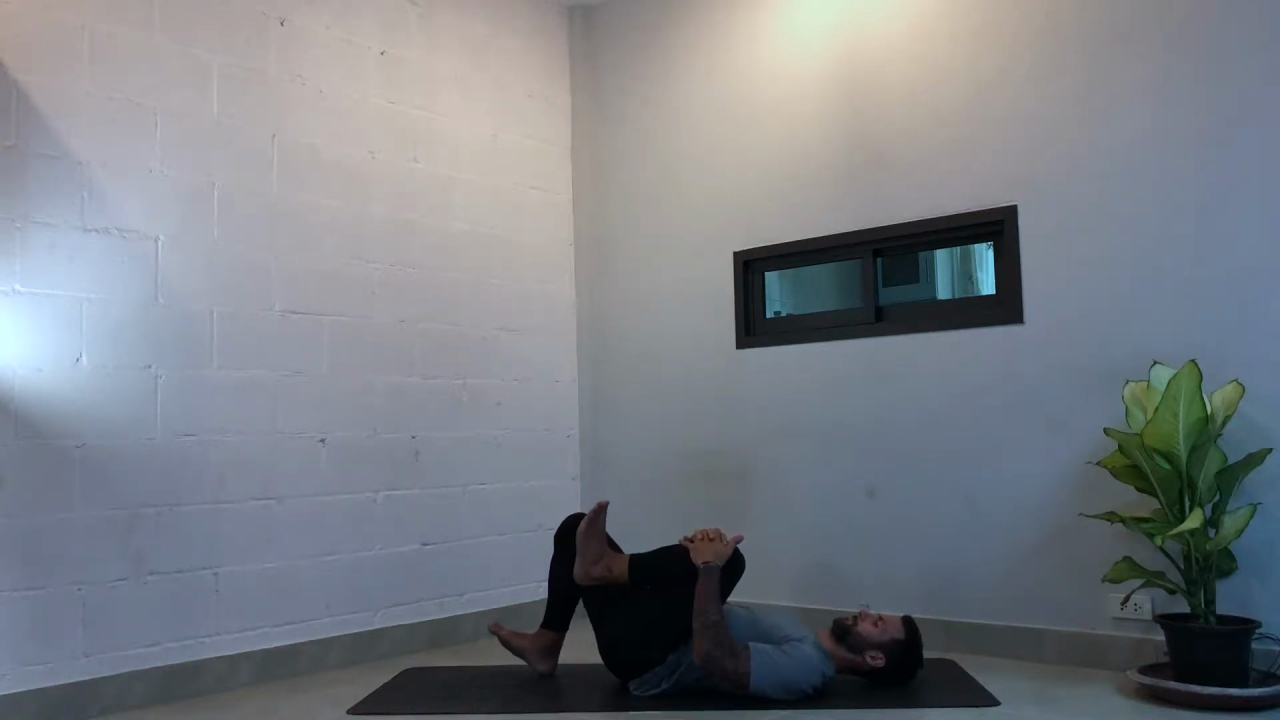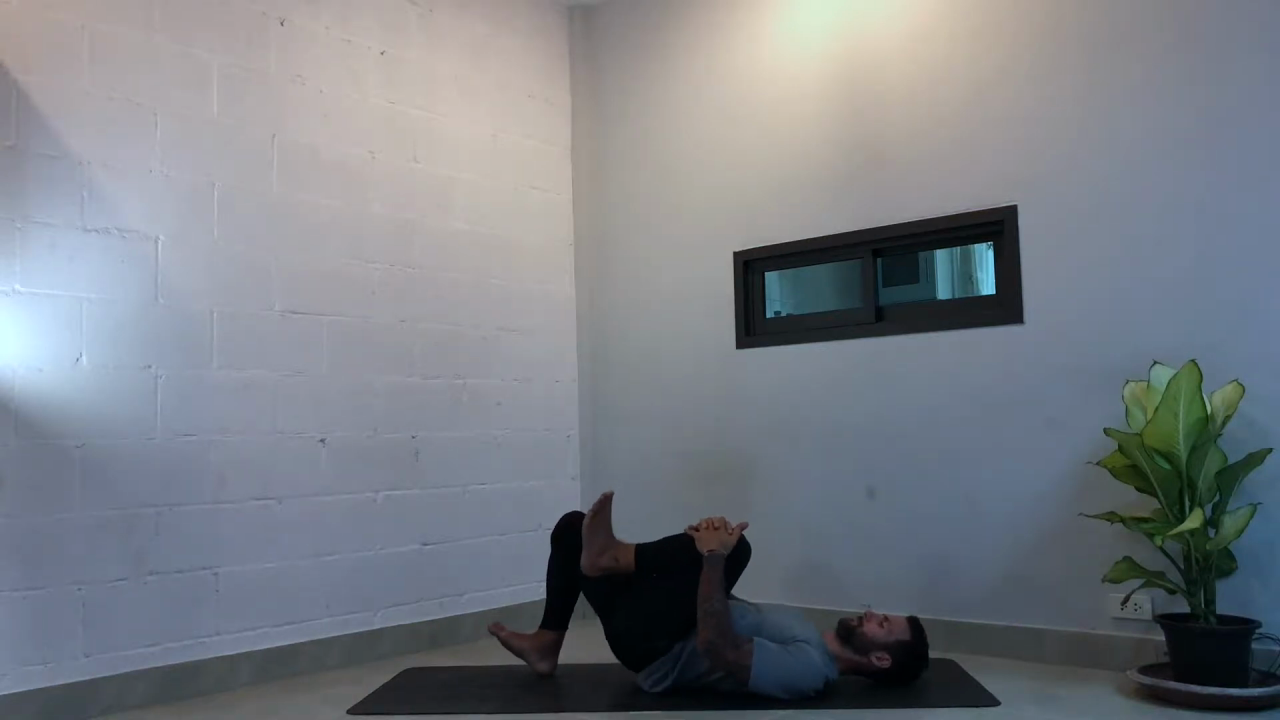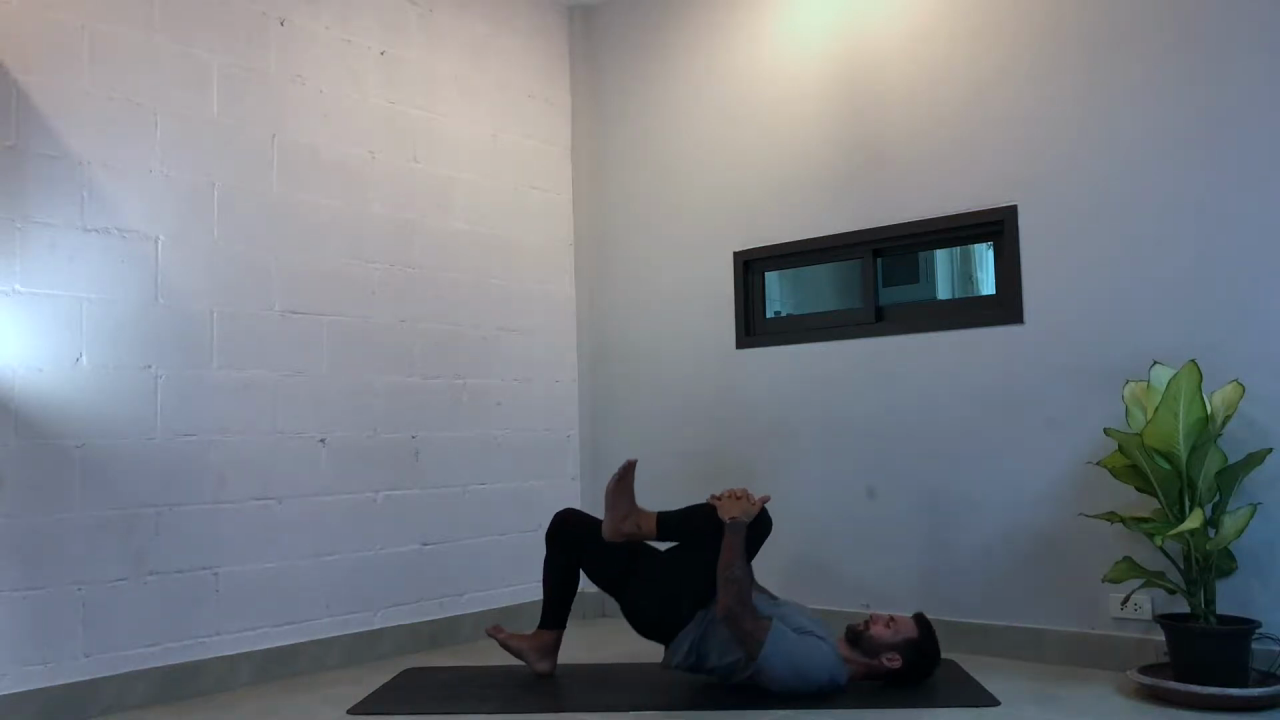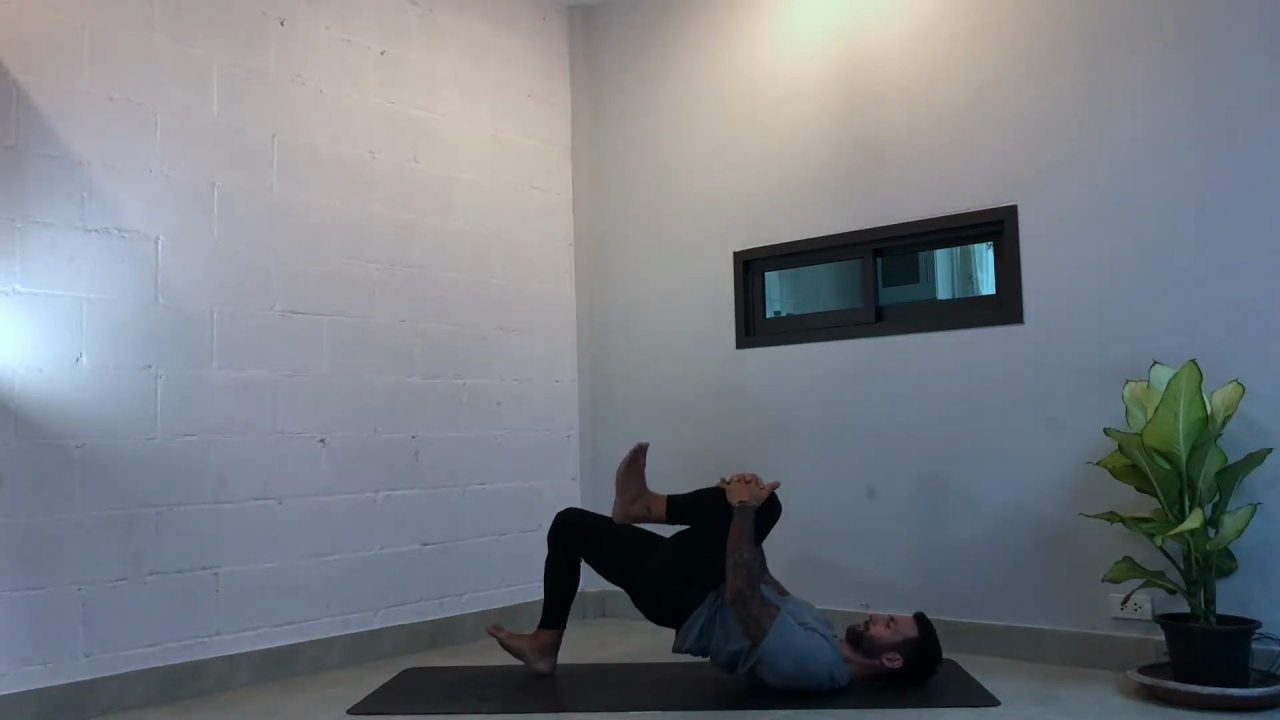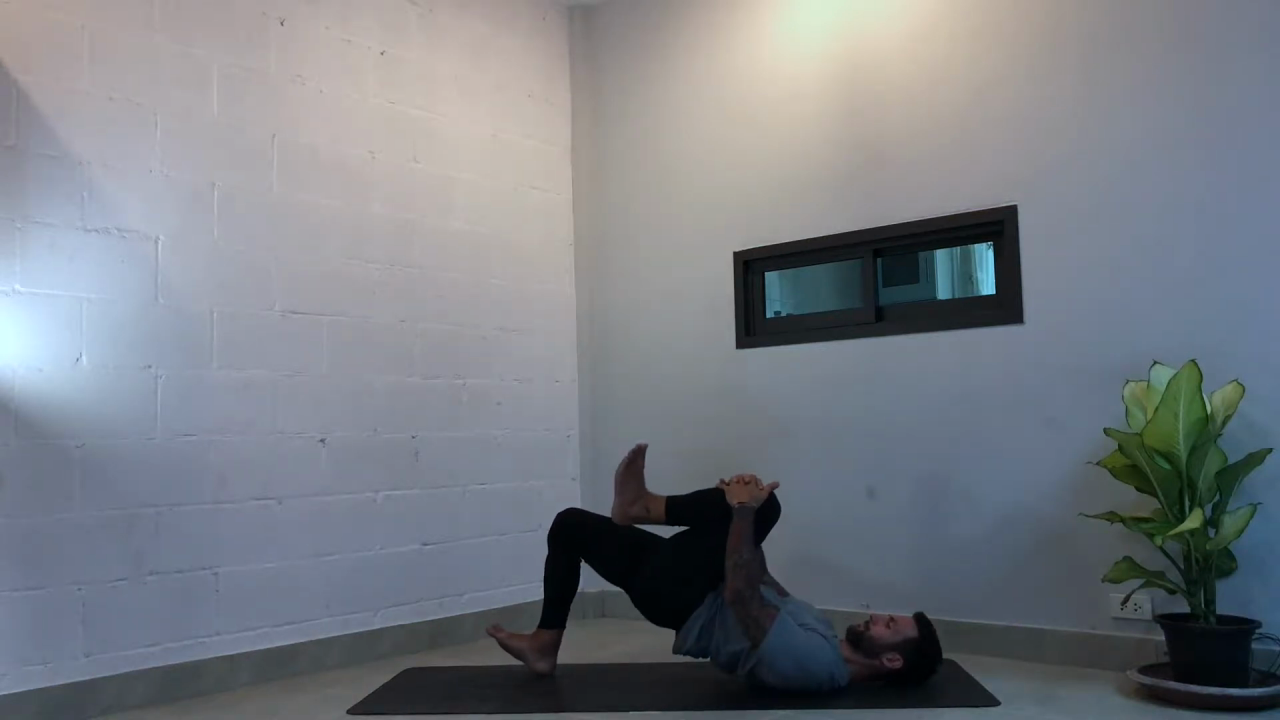
dt=0.3s
person 1, frame 1
left shoulder: (806, 667)
right shoulder: (802, 641)
left elbow: (711, 656)
right elbow: (715, 619)
left wrist: (709, 568)
right wrist: (709, 561)
left hip: (638, 653)
right hip: (647, 630)
left knee: (726, 563)
right knee: (575, 528)
left ankle: (606, 567)
right ankle: (546, 645)
person 1, frame 2
left shoulder: (808, 669)
right shoulder: (807, 640)
left elbow: (716, 645)
right elbow: (729, 612)
left wrist: (713, 557)
right wrist: (712, 553)
left hip: (649, 642)
right hip: (662, 627)
left knee: (734, 548)
right knee: (572, 526)
left ankle: (612, 557)
right ankle: (546, 645)
person 1, frame 3
left shoulder: (816, 666)
right shoulder: (819, 641)
left elbow: (732, 612)
right elbow: (750, 594)
left wrist: (735, 527)
right wrist: (734, 524)
left hip: (672, 615)
right hip: (682, 604)
left knee: (753, 520)
right knee: (566, 524)
left ankle: (632, 525)
right ankle: (546, 645)
person 1, frame 4
left shoulder: (816, 663)
right shoulder: (824, 642)
left elbow: (741, 596)
right elbow: (763, 584)
left wrist: (744, 511)
right wrist: (746, 510)
left hip: (678, 596)
right hip: (689, 587)
left knee: (763, 505)
right knee: (567, 524)
left ankle: (642, 505)
right ankle: (546, 645)
person 1, frame 5
left shoulder: (815, 664)
right shoulder: (824, 642)
left elbow: (741, 596)
right elbow: (764, 585)
left wrist: (743, 511)
right wrist: (746, 511)
left hip: (679, 597)
right hip: (695, 590)
left knee: (762, 506)
right knee: (568, 525)
left ankle: (641, 506)
right ankle: (545, 645)
